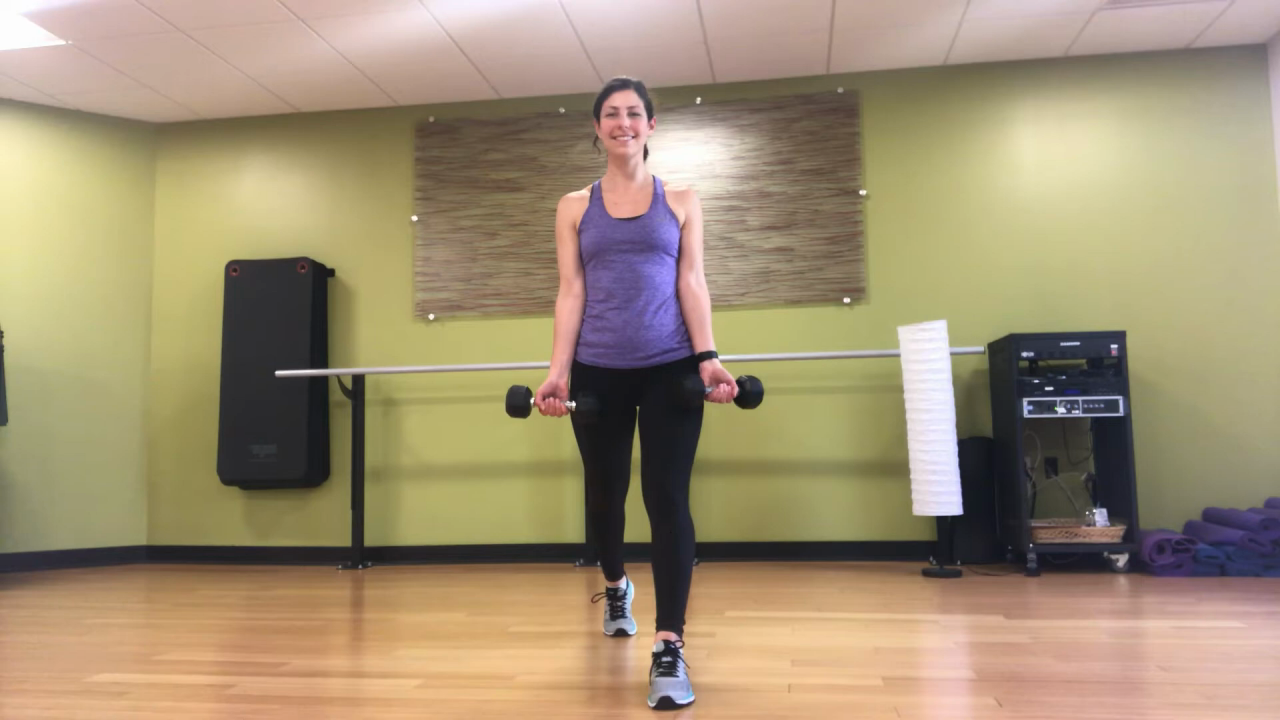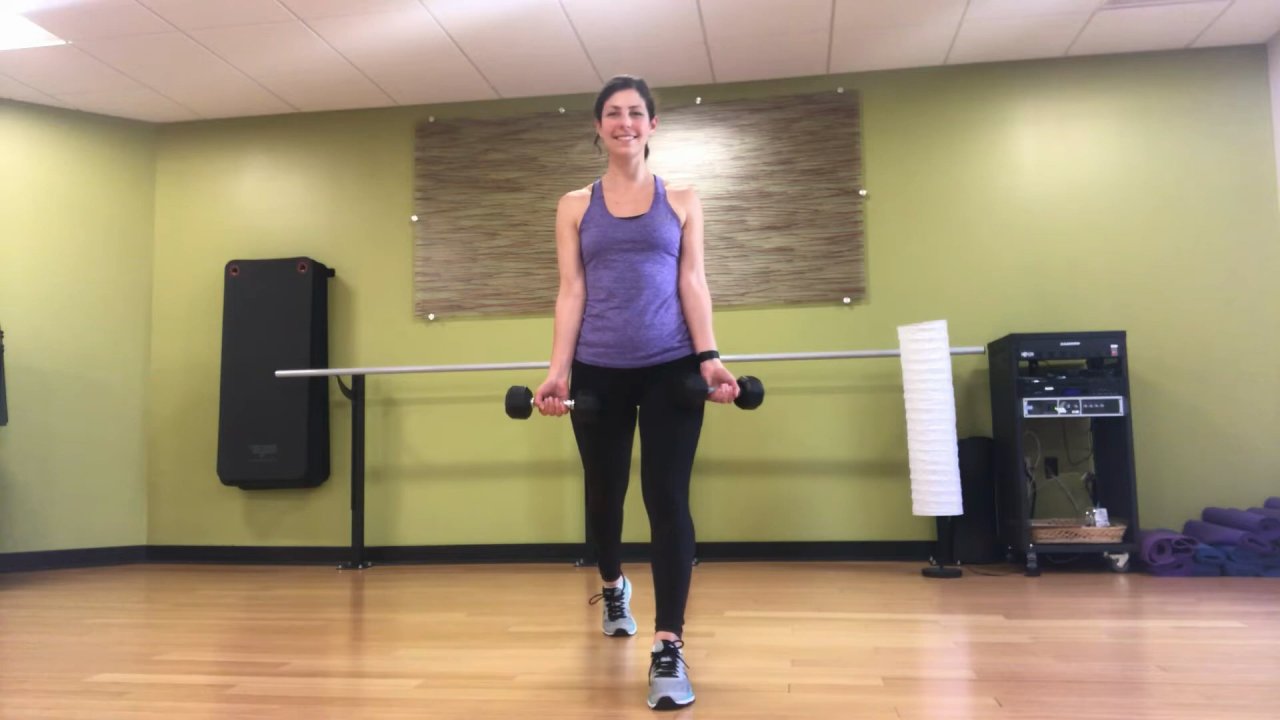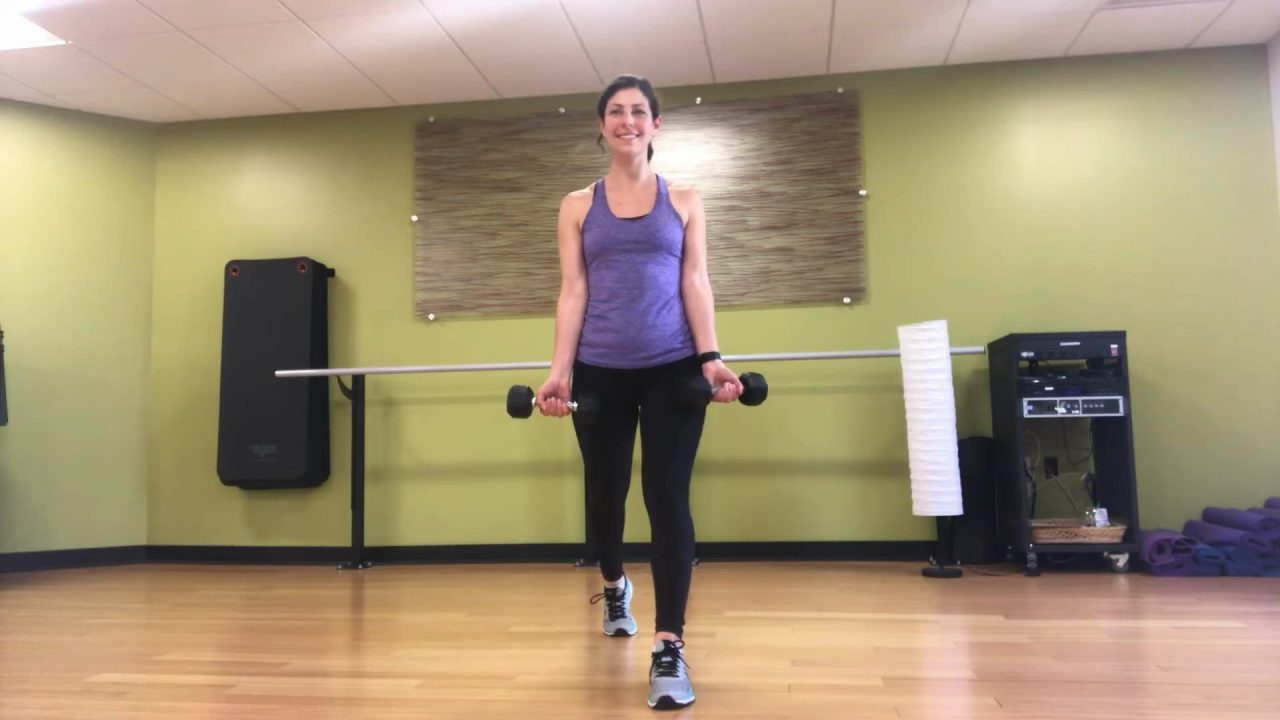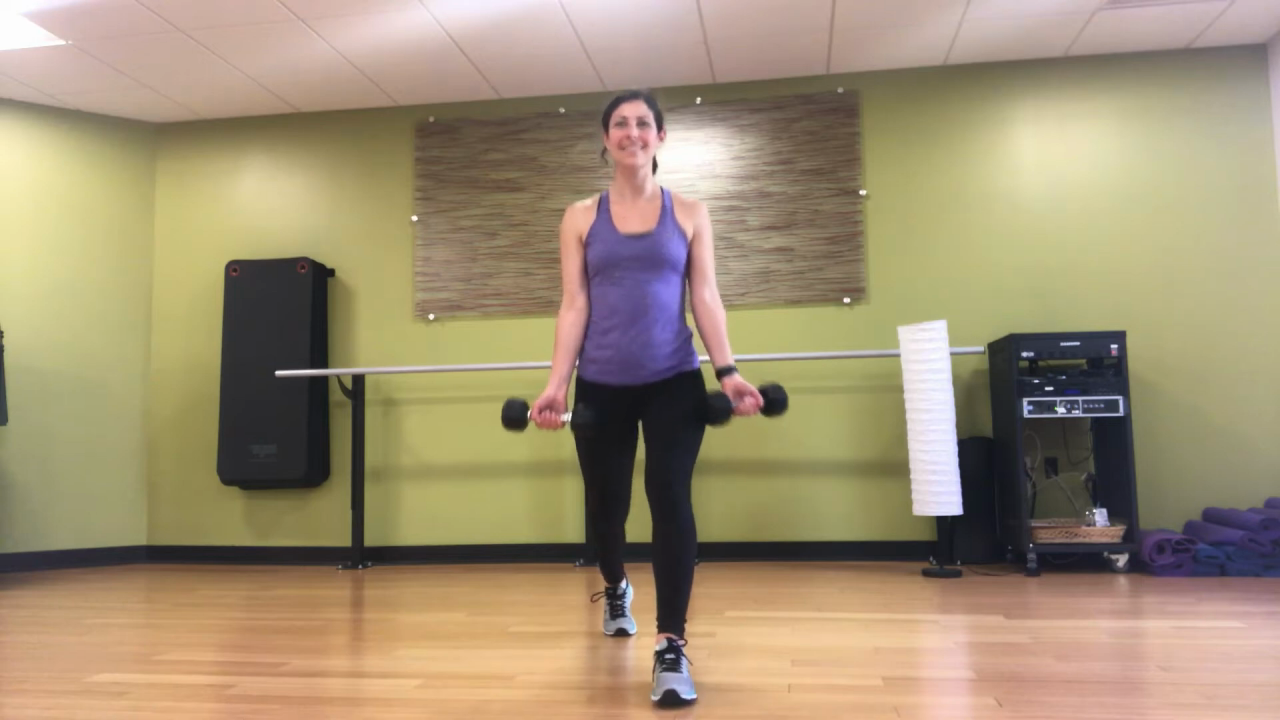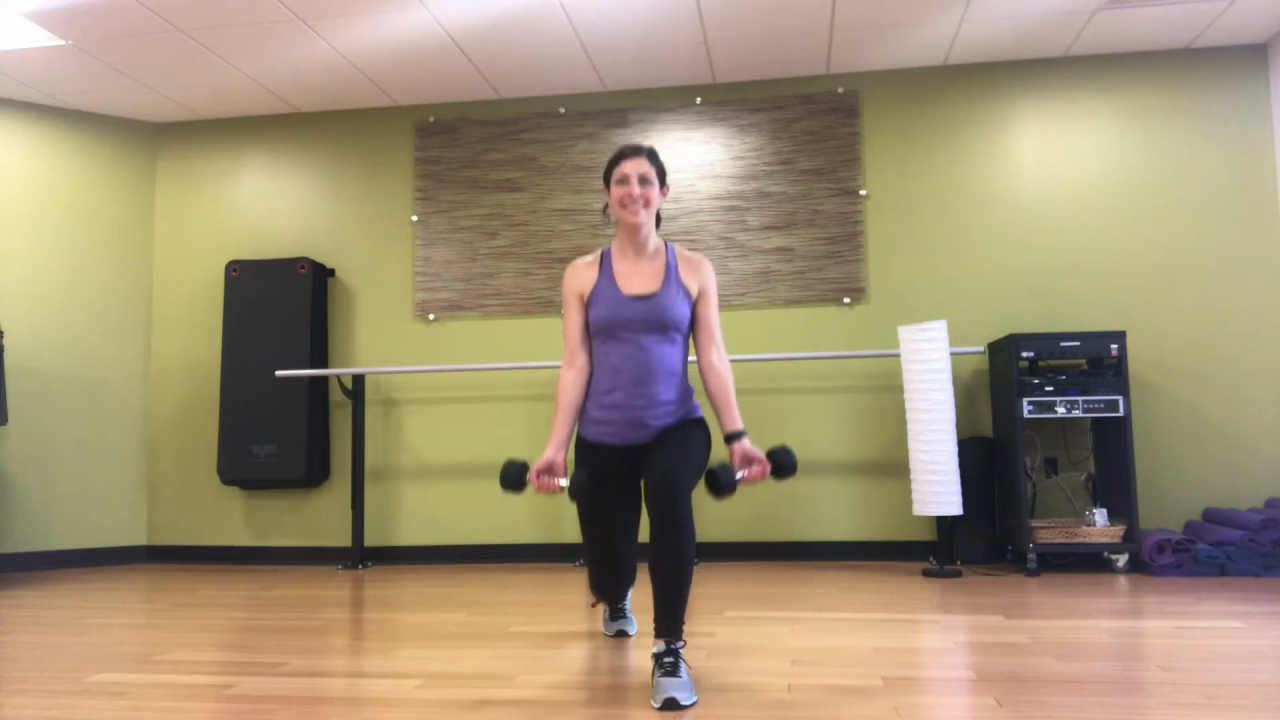
dt=0.3s
person 1, frame 1
left shoulder: (680, 200)
right shoulder: (575, 206)
left elbow: (691, 283)
right elbow: (571, 293)
left wrist: (709, 359)
right wrist: (558, 370)
left hip: (668, 366)
right hip: (599, 369)
left knee: (666, 497)
right knee: (605, 492)
left ankle: (669, 649)
right ankle: (615, 586)
person 1, frame 2
left shoulder: (681, 199)
right shoulder: (575, 205)
left elbow: (692, 283)
right elbow: (571, 292)
left wrist: (710, 358)
right wrist: (558, 371)
left hip: (669, 366)
right hip: (600, 370)
left knee: (667, 496)
right knee: (604, 492)
left ankle: (668, 648)
right ankle: (613, 586)
person 1, frame 3
left shoulder: (684, 200)
right shoulder: (578, 205)
left elbow: (695, 283)
right elbow: (573, 292)
left wrist: (711, 358)
right wrist: (559, 370)
left hip: (671, 367)
right hip: (601, 369)
left knee: (667, 496)
right knee: (606, 491)
left ankle: (668, 648)
right ankle: (614, 586)
person 1, frame 4
left shoulder: (689, 212)
right shoulder: (580, 217)
left elbow: (705, 297)
right elbow: (574, 306)
left wrist: (727, 370)
right wrist: (557, 383)
left hip: (672, 380)
right hip: (603, 384)
left knee: (670, 494)
right knee: (606, 506)
left ankle: (671, 647)
right ankle: (615, 589)
person 1, frame 5
left shoulder: (694, 269)
right shoulder: (582, 274)
left elbow: (712, 357)
right elbow: (574, 365)
left wrist: (736, 436)
right wrist: (556, 445)
left hip: (675, 426)
right hip: (604, 437)
left knee: (669, 495)
right knee: (608, 579)
left ankle: (669, 651)
right ankle: (620, 600)
